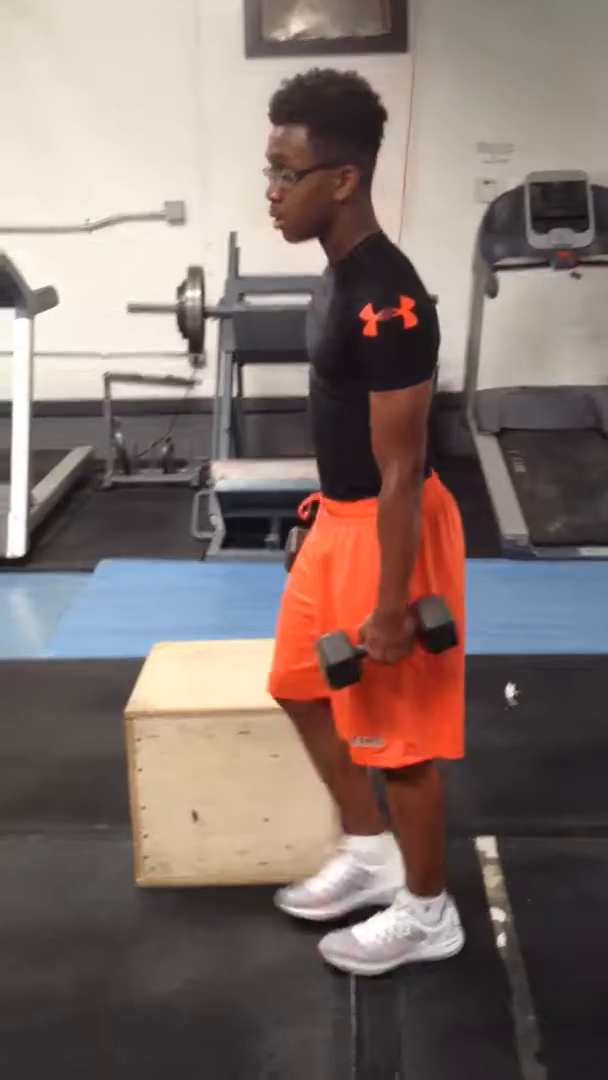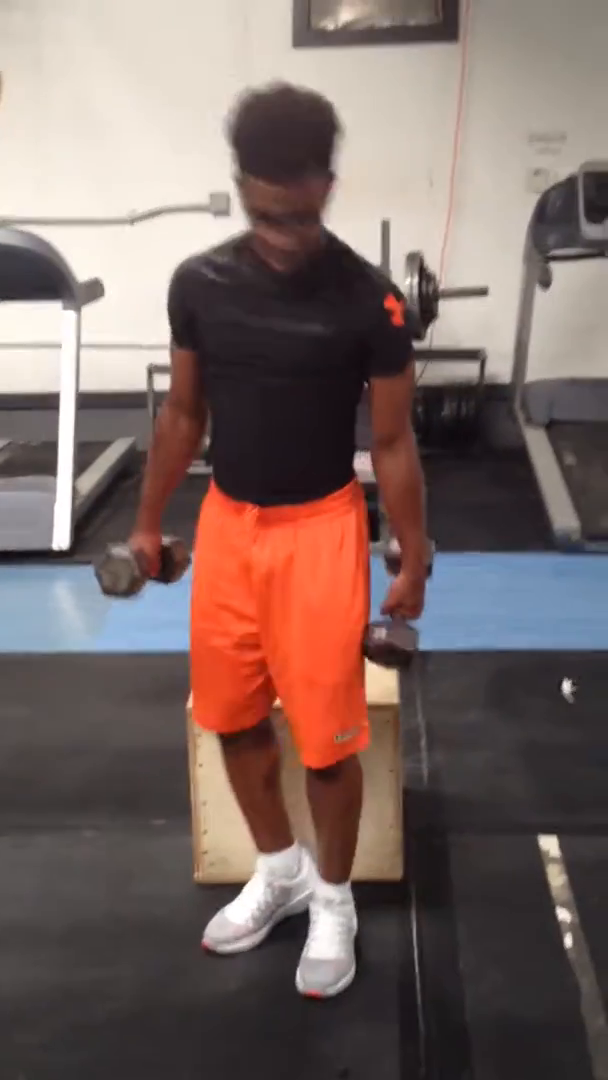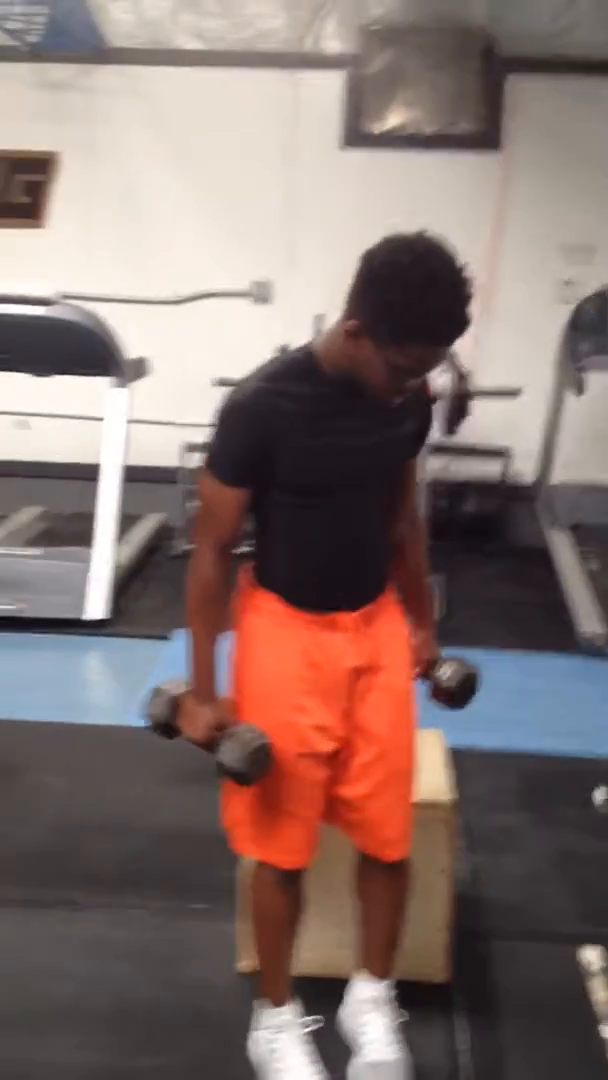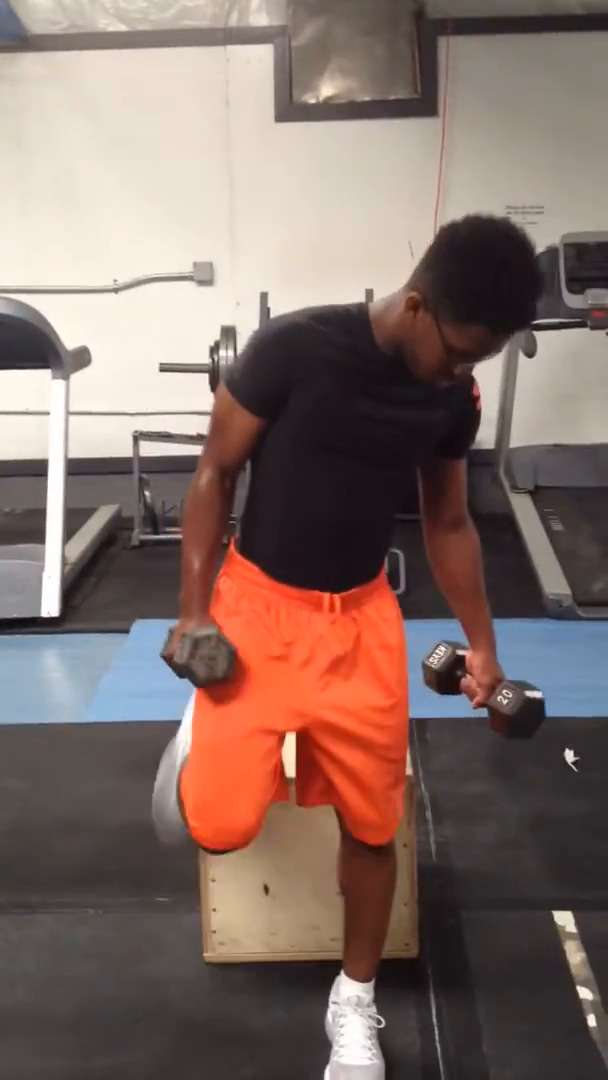
dt=1s
person 1, frame 1
left shoulder: (386, 303)
right shoulder: (341, 271)
left elbow: (403, 472)
left wrist: (391, 609)
left hip: (389, 532)
right hip: (340, 519)
left knee: (397, 734)
right knee: (299, 686)
left ankle: (426, 913)
right ankle: (374, 850)
person 1, frame 2
left shoulder: (369, 301)
right shoulder: (200, 284)
left elbow: (393, 443)
right elbow: (180, 414)
left wrist: (413, 566)
right wrist: (147, 522)
left hip: (321, 532)
right hip: (226, 525)
left knee: (326, 736)
right knee: (231, 716)
left ankle: (333, 902)
right ankle: (281, 872)
person 1, frame 3
left shoulder: (411, 400)
right shoulder: (261, 407)
right elbow: (213, 551)
left wrist: (422, 622)
right wrist: (202, 688)
left hip: (379, 630)
right hip: (287, 636)
left knee: (389, 836)
right knee: (282, 844)
left ankle: (371, 997)
person 1, frame 4
left shoulder: (452, 400)
right shoulder: (293, 347)
left elbow: (449, 524)
right elbow: (214, 474)
left wrist: (482, 646)
right wrist: (193, 607)
left hip: (363, 615)
right hip: (259, 600)
left knee: (371, 821)
right knee: (224, 818)
left ankle: (353, 1001)
right ankle: (201, 741)
